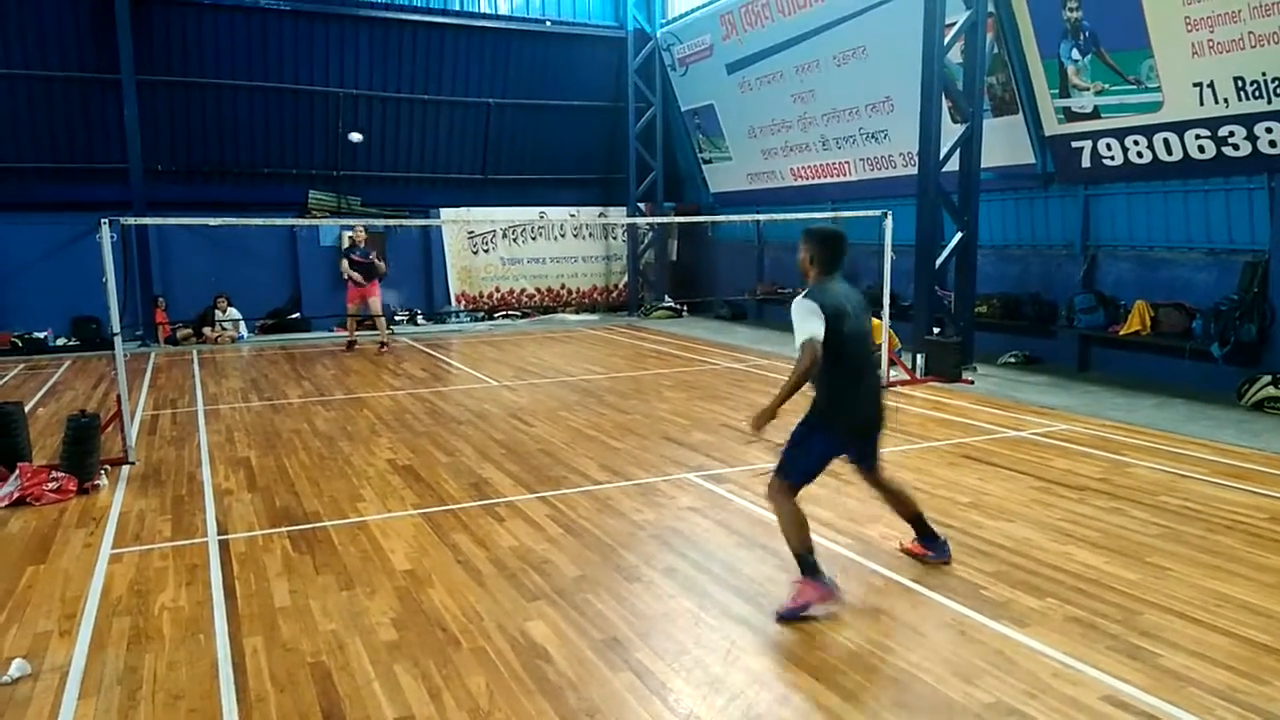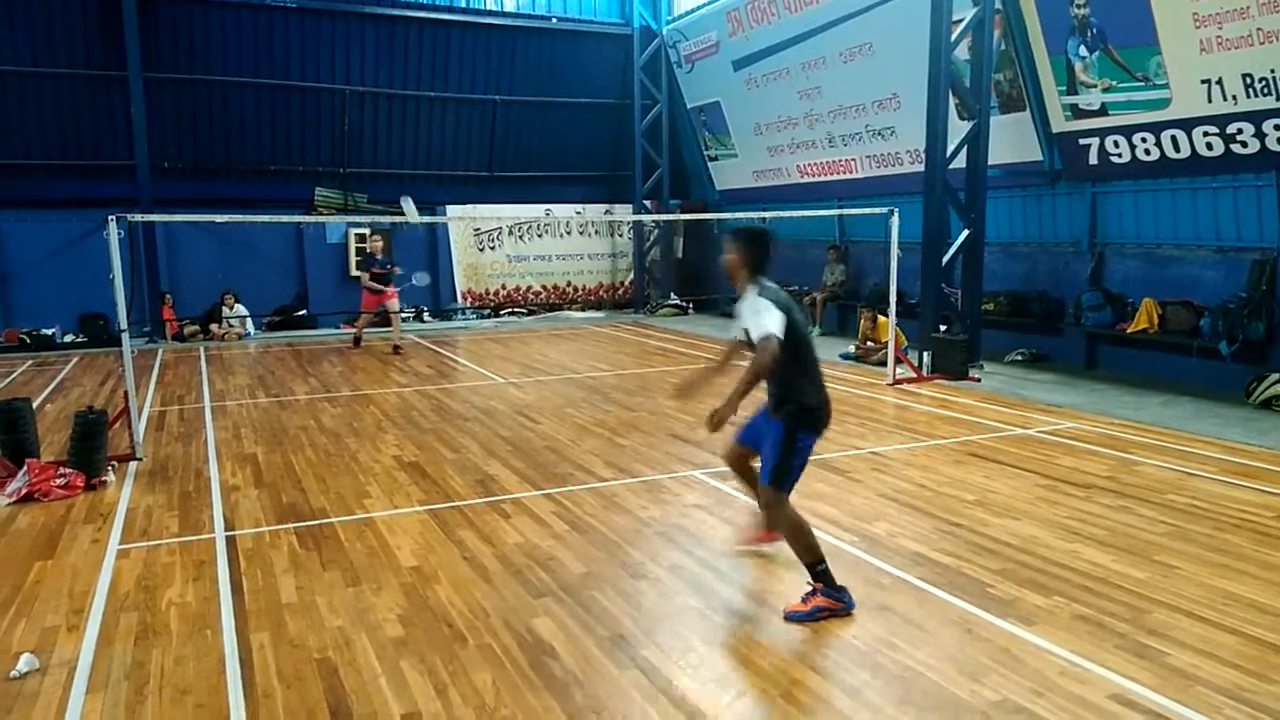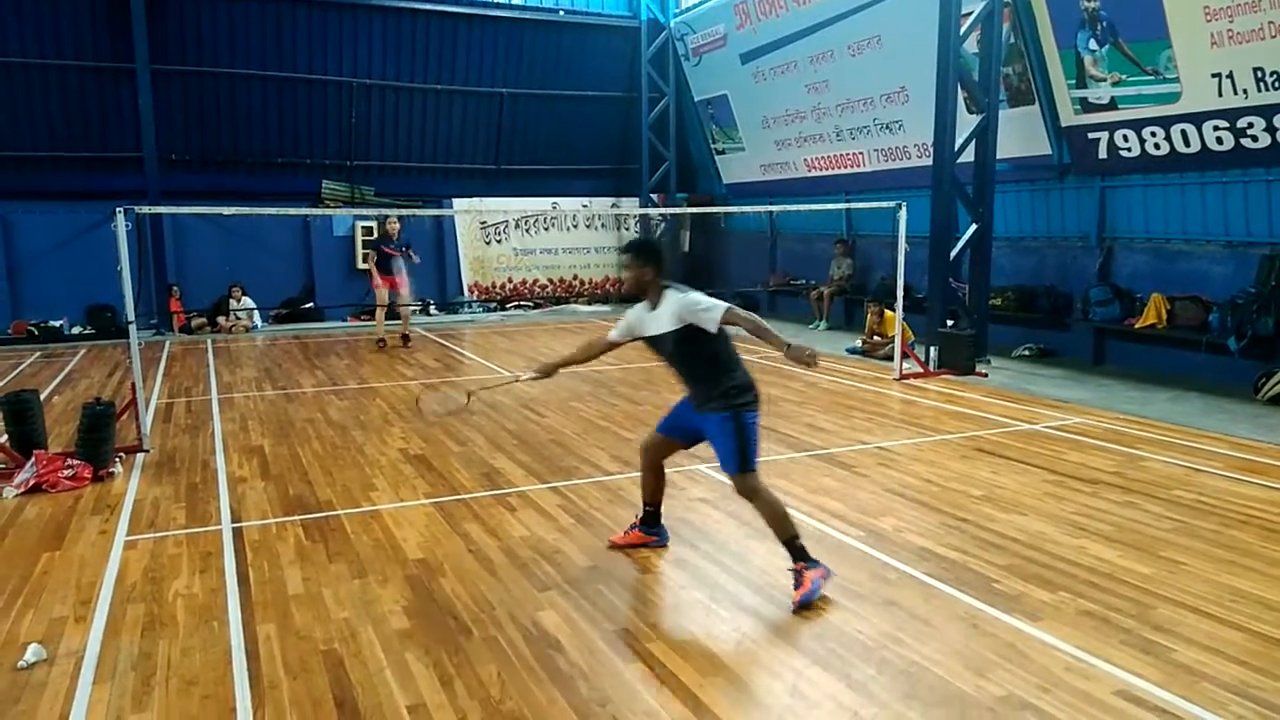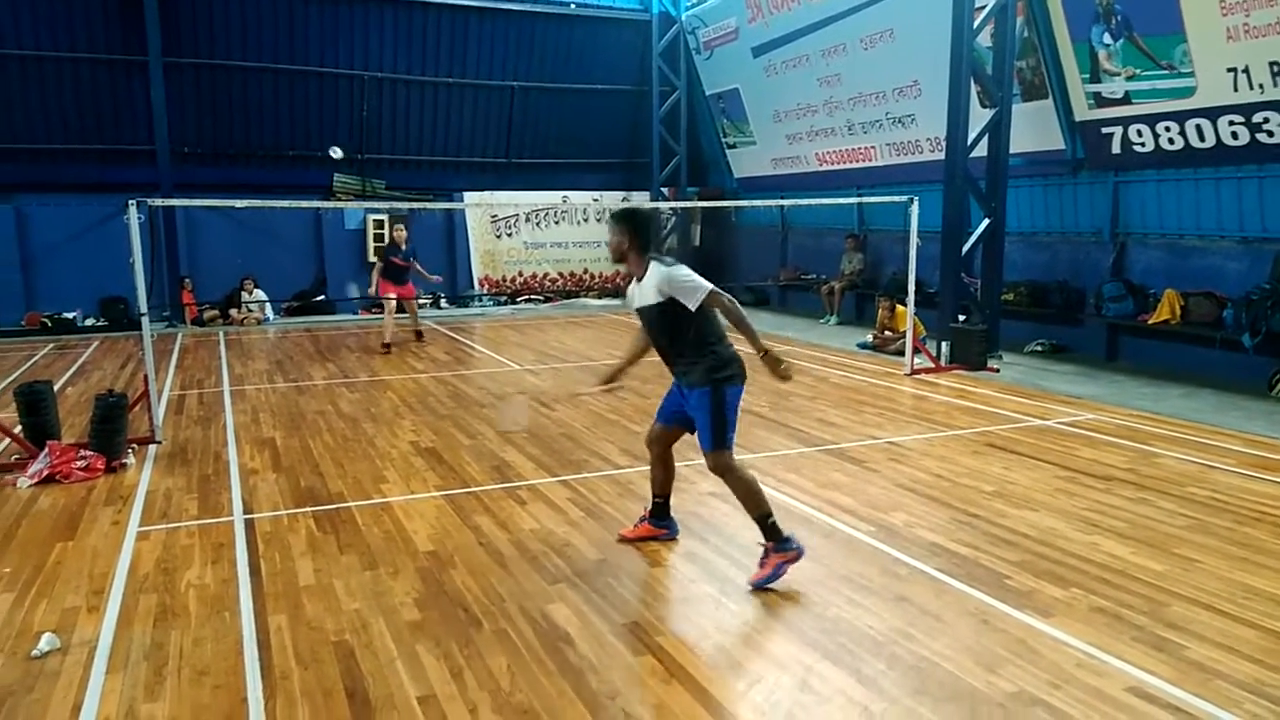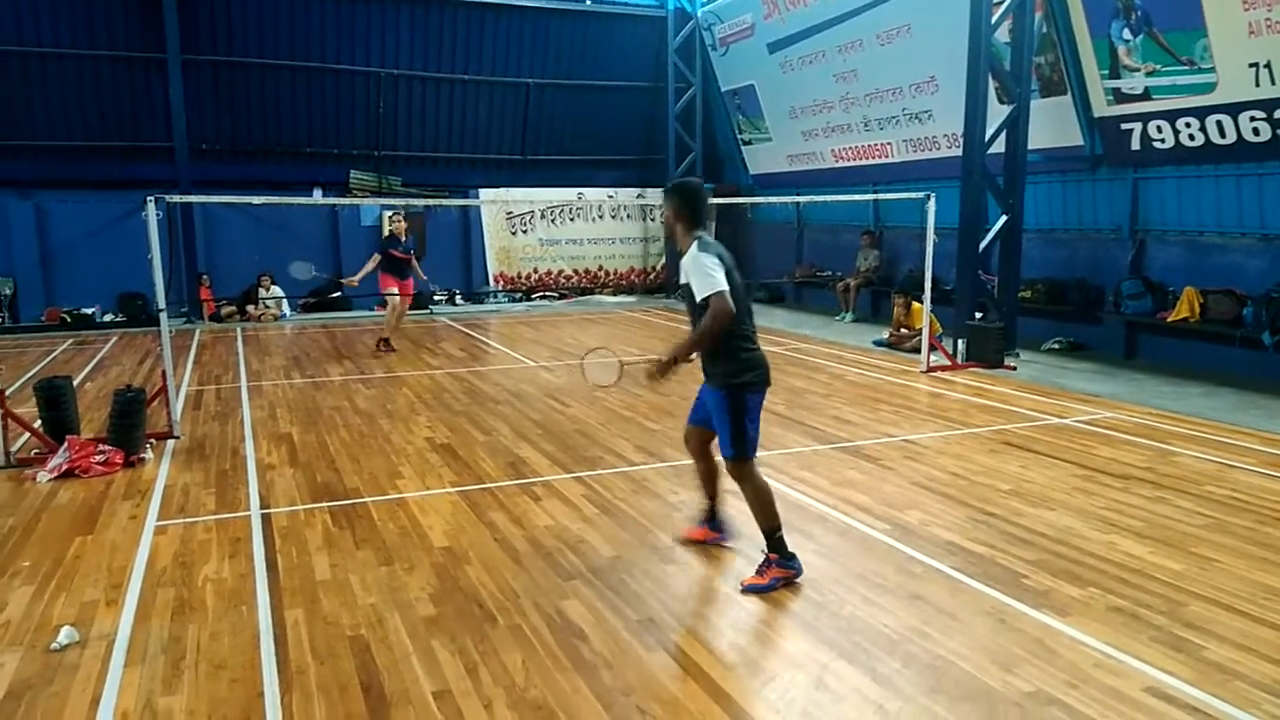
dt=0.3s
person 1, frame 1
left shoulder: (807, 303)
right shoulder: (851, 296)
left elbow: (810, 359)
left wrist: (774, 406)
left hip: (834, 414)
right hip: (867, 411)
left knee: (781, 490)
right knee: (872, 476)
left ankle: (816, 584)
right ankle: (930, 541)
person 1, frame 2
left shoulder: (759, 302)
right shoulder: (752, 299)
left elbow: (768, 353)
right elbow: (740, 345)
left wrist: (732, 401)
right wrist: (703, 376)
left hip: (798, 411)
right hip: (783, 405)
left knee: (773, 499)
right knee: (736, 456)
left ankle: (829, 592)
right ankle: (771, 523)
person 1, frame 3
left shoulder: (684, 302)
right shoulder: (639, 315)
left elbow: (742, 317)
right elbow: (602, 344)
left wrist: (787, 348)
right wrist: (553, 366)
left hip: (730, 401)
right hip: (699, 401)
left knee: (747, 484)
right knee: (650, 451)
left ankle: (807, 565)
right ankle: (650, 528)
person 1, frame 4
left shoulder: (666, 274)
right shoulder: (636, 288)
left elbow: (723, 302)
right elbow: (649, 337)
left wrist: (761, 350)
right wrist: (619, 369)
left hip: (713, 378)
right hip: (687, 379)
left knee: (719, 461)
right knee: (657, 440)
left ankle: (779, 545)
right ankle: (660, 519)
person 1, frame 5
left shoulder: (699, 256)
right shoulder: (700, 252)
left elbow: (723, 311)
left wrist: (676, 355)
right wrist: (693, 348)
left hip: (737, 376)
right hip: (720, 373)
left knee: (740, 465)
right knee: (695, 439)
left ankle: (782, 559)
right ankle: (712, 522)
